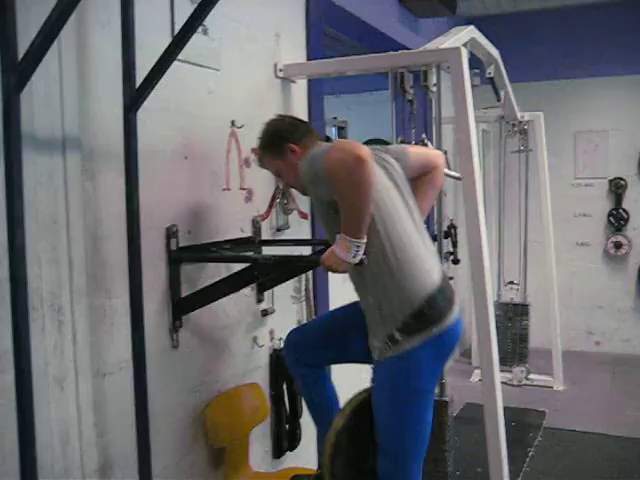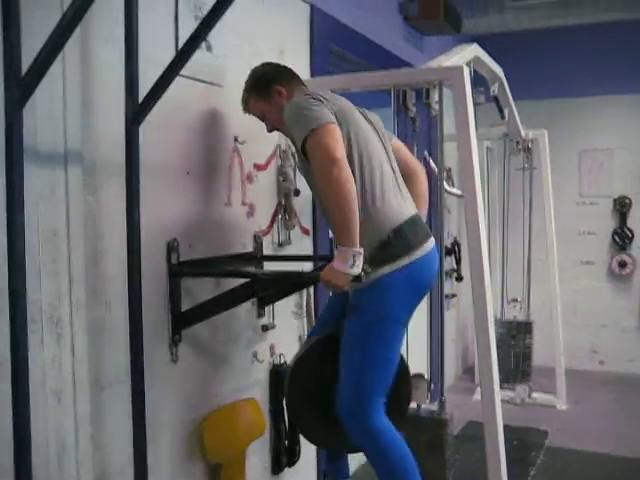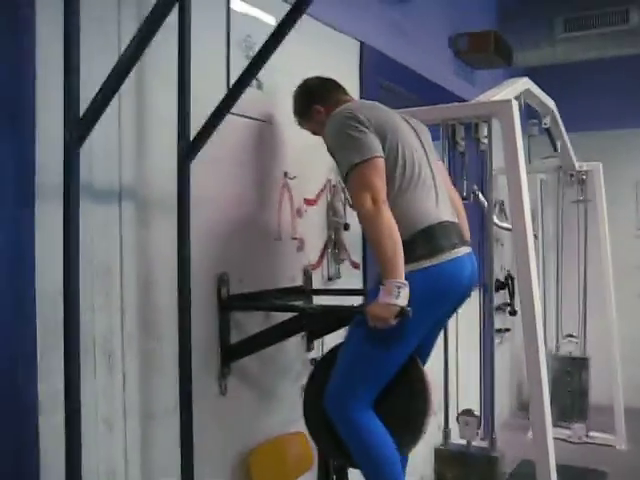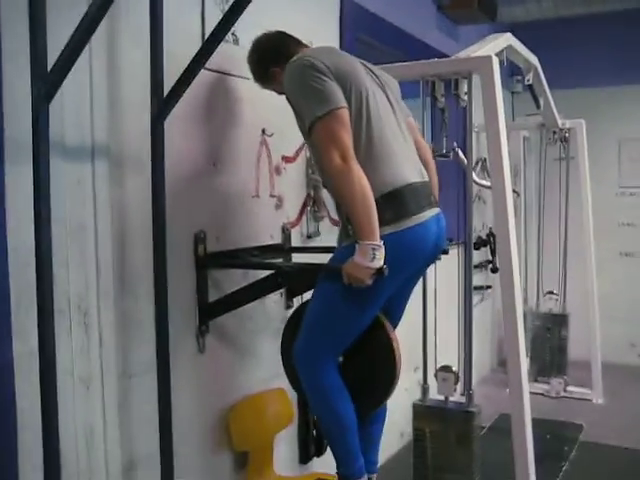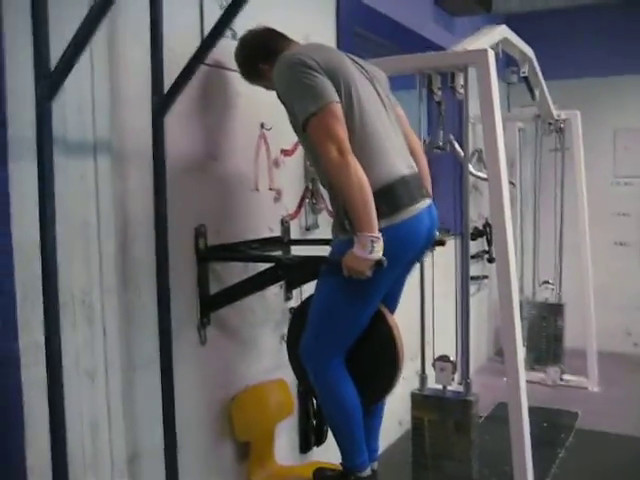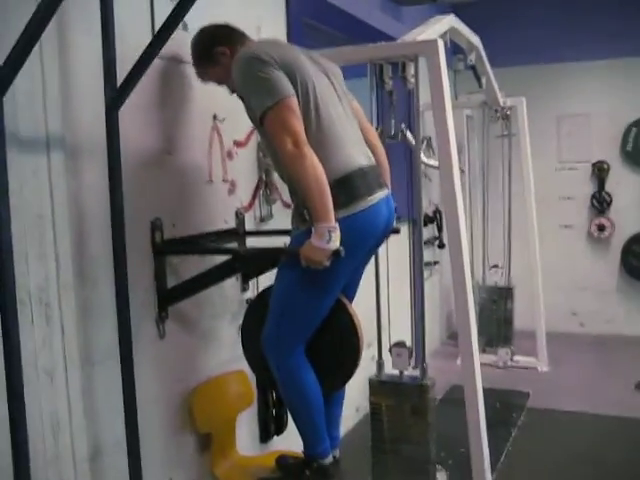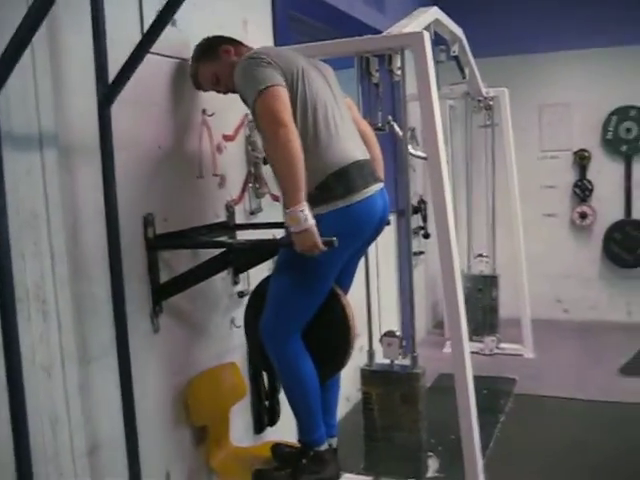
dt=0.4s
person 1, frame 1
left shoulder: (317, 161)
right shoulder: (381, 156)
left elbow: (356, 162)
right elbow: (436, 161)
left wrist: (350, 243)
right wrist: (407, 230)
left hip: (417, 329)
right knee: (300, 348)
person 1, frame 2
left shoulder: (304, 105)
right shoulder: (349, 111)
left elbow: (334, 166)
right elbow: (416, 172)
left wrist: (347, 255)
left hip: (391, 264)
right hip: (411, 252)
left knee: (359, 409)
person 1, frame 3
left shoulder: (346, 120)
right shoulder: (402, 122)
left elbow: (373, 203)
right elbow: (451, 197)
left wrist: (392, 290)
left hip: (425, 267)
right hip: (458, 262)
left knee: (345, 398)
right knee: (388, 392)
person 1, frame 4
left shoulder: (304, 69)
right shoulder: (369, 72)
left elbow: (341, 160)
right elbow: (423, 151)
left wrist: (368, 248)
left hip: (390, 230)
right hip: (426, 222)
left knee: (313, 357)
person 1, frame 5
left shoulder: (294, 67)
right shoulder: (356, 65)
left elbow: (339, 154)
right elbow: (412, 141)
left wrist: (366, 240)
left hip: (384, 225)
right hip: (418, 214)
left knee: (320, 354)
person 1, frame 6
left shoulder: (251, 61)
right shoulder: (311, 60)
left elbow: (296, 147)
right elbow: (369, 134)
left wrist: (324, 231)
left hip: (344, 215)
right hip: (376, 204)
left knee: (281, 343)
right knee: (322, 335)
person 1, frame 7
left shoulder: (253, 63)
right shoulder: (308, 65)
left elbow: (281, 129)
right elbow: (364, 130)
left wrist: (296, 215)
left hip: (338, 205)
right hip: (370, 197)
left knee: (279, 331)
right ankle: (325, 442)
